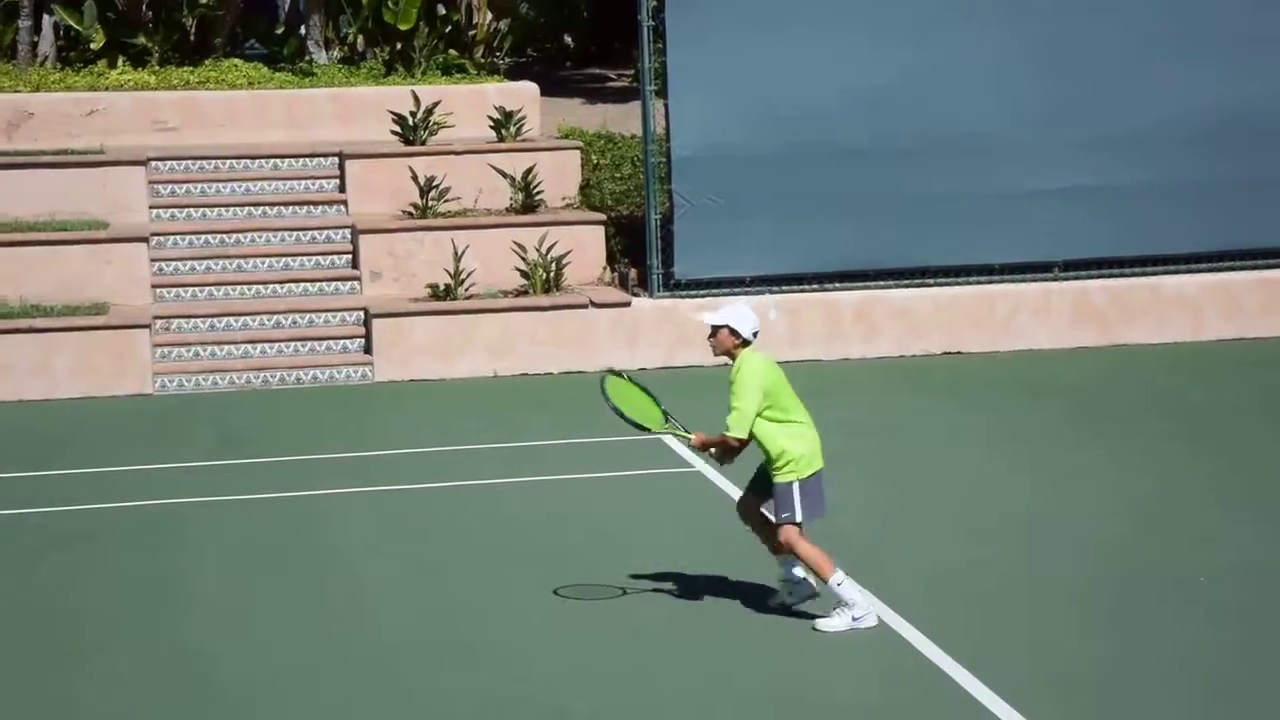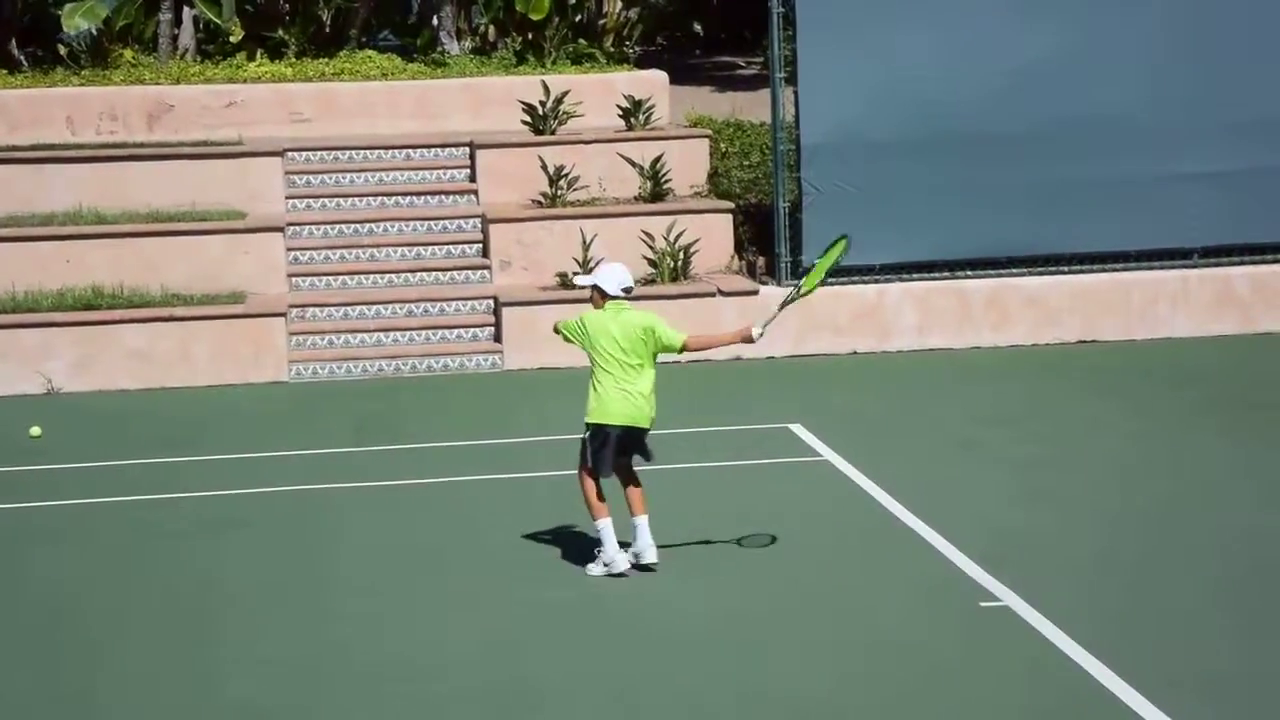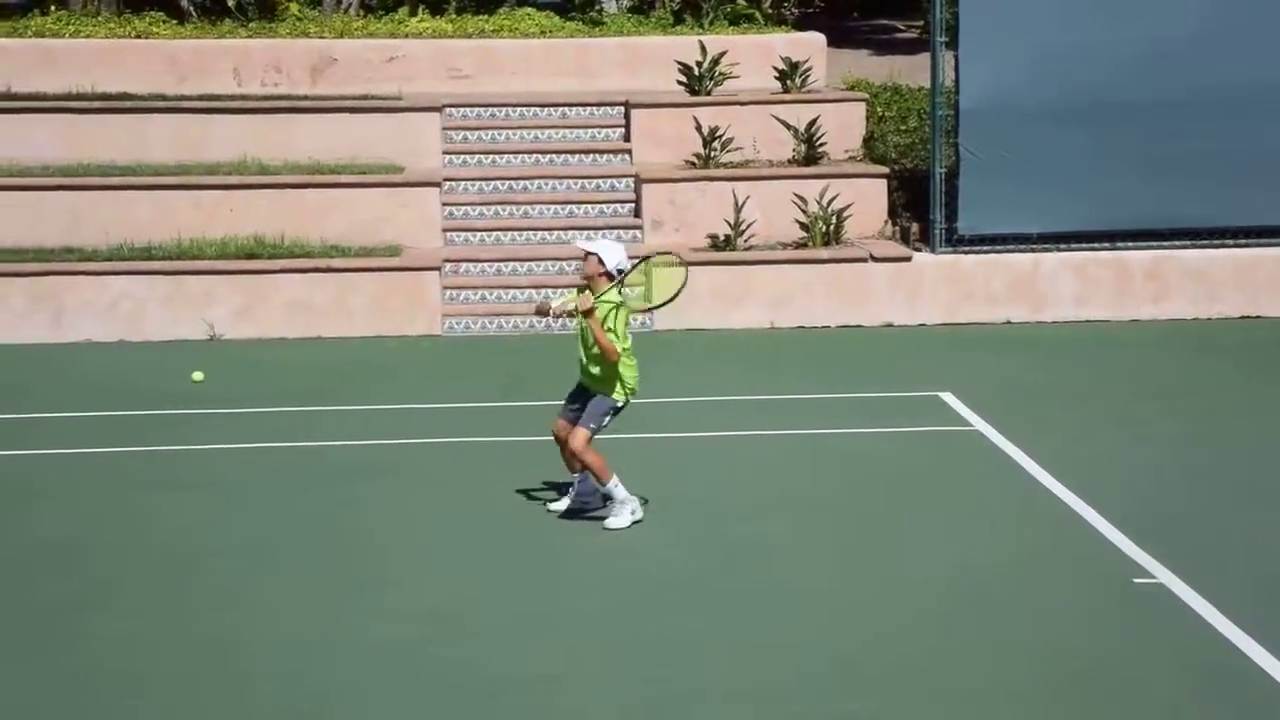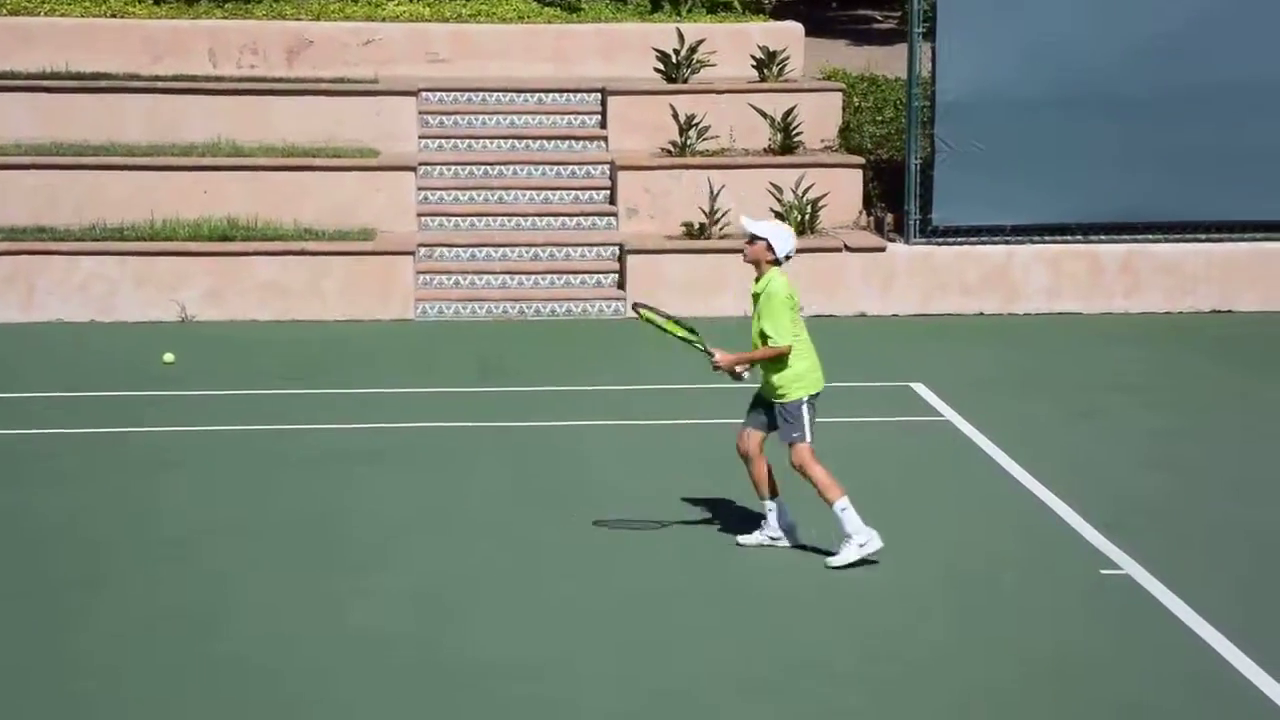
dt=1s
person 1, frame 1
left shoulder: (746, 375)
right shoulder: (754, 364)
left elbow: (737, 436)
left wrist: (705, 442)
right wrist: (729, 448)
left hip: (793, 459)
right hip: (786, 454)
left knee: (789, 536)
right knee: (748, 509)
left ankle: (856, 605)
right ankle: (796, 579)
person 1, frame 2
left shoulder: (589, 322)
right shoulder: (646, 321)
left elbow: (557, 327)
right elbow: (688, 343)
left wrist: (567, 329)
right wrist: (742, 335)
left hip: (605, 414)
right hip: (641, 414)
left knee: (589, 478)
right knee: (624, 471)
left ankle: (611, 554)
right ankle: (644, 544)
person 1, frame 3
left shoulder: (614, 307)
right shoulder: (584, 294)
left elbow: (612, 354)
right elbow: (539, 309)
left wrist: (590, 318)
right wrist: (554, 308)
left hip: (613, 387)
right hip: (590, 381)
left knee: (579, 443)
right knee: (562, 431)
left ankle: (626, 504)
right ankle: (582, 493)
person 1, frame 4
left shoulder: (776, 290)
right shoulder: (763, 286)
left elbow: (782, 348)
left wrist: (736, 359)
right wrist: (743, 360)
left hip: (796, 383)
right hip: (775, 384)
left knee: (803, 459)
right knee: (747, 445)
left ankle: (859, 535)
right ankle: (776, 526)
